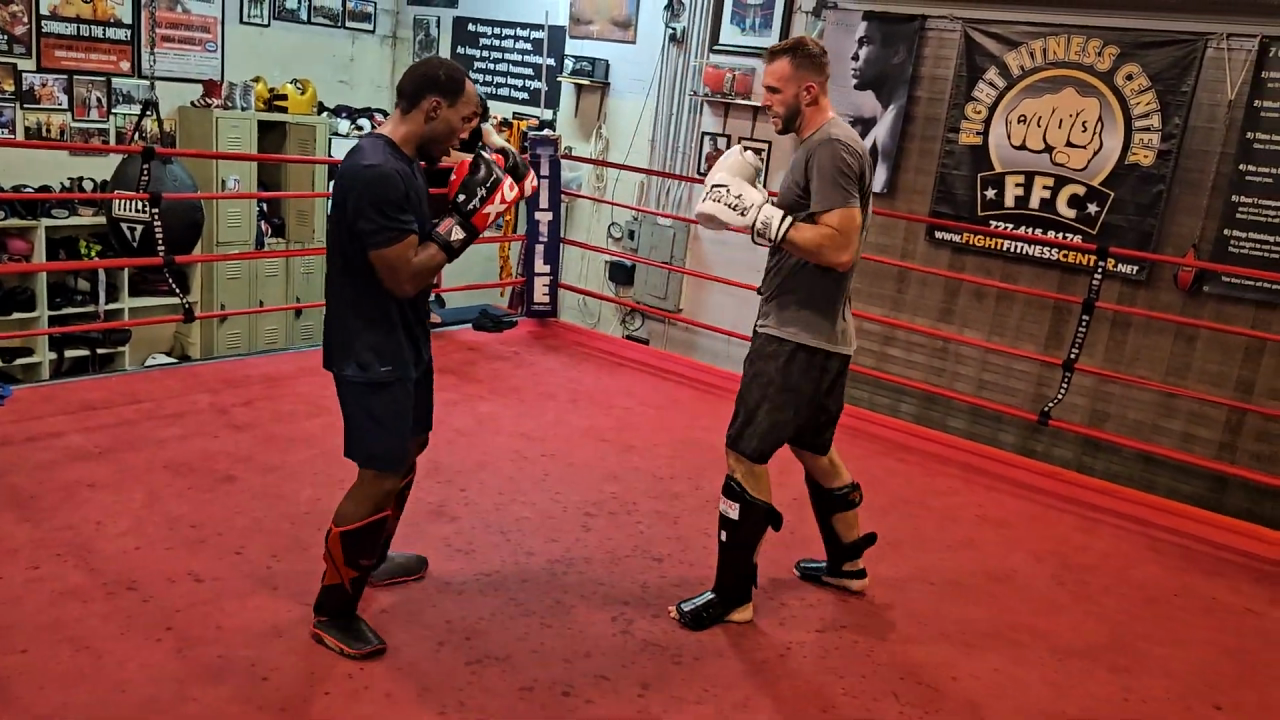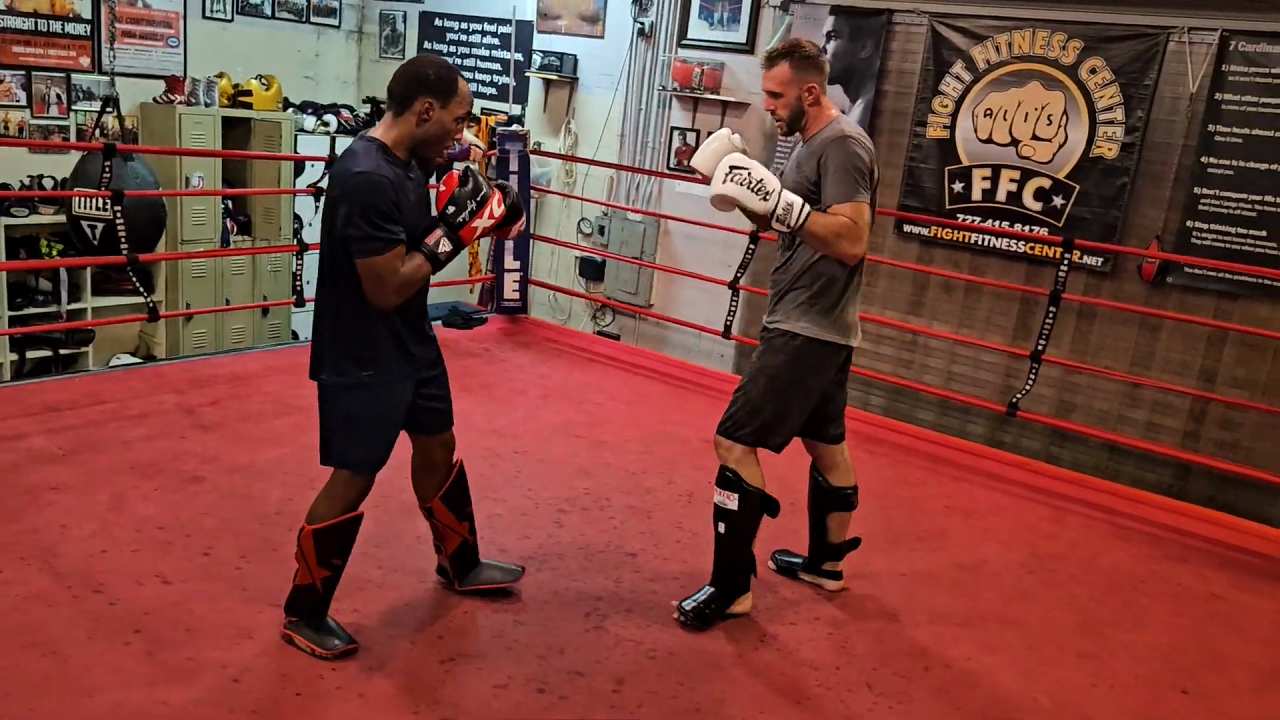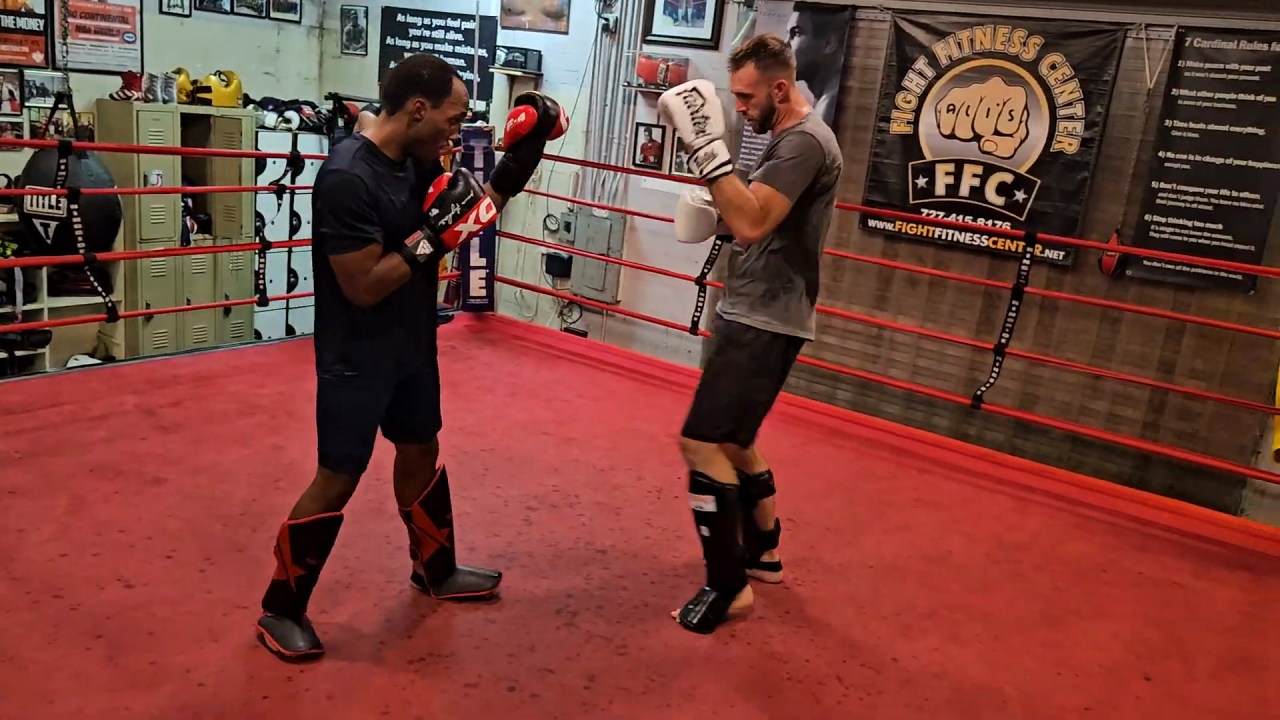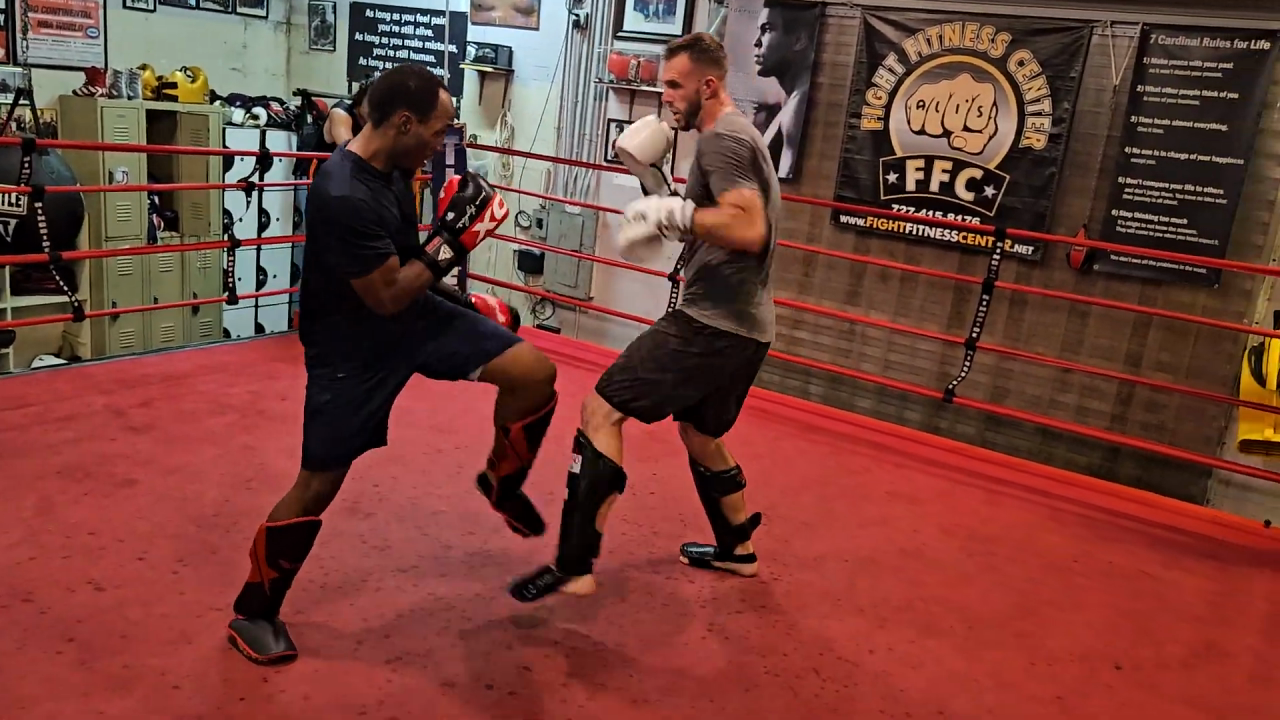
dt=0.3s
person 1, frame 1
left shoulder: (401, 160)
right shoulder: (375, 173)
left elbow: (417, 242)
right elbow: (405, 277)
left wrist: (471, 206)
right wrist: (465, 218)
left hip: (403, 339)
right hip: (373, 350)
left knee: (405, 454)
right knee: (384, 476)
left ankle: (371, 556)
right ankle: (333, 612)
person 1, frame 2
left shoulder: (404, 162)
right shoulder: (367, 179)
right elbow: (389, 287)
left wrist: (467, 221)
right wrist: (454, 232)
left hip: (409, 339)
right hip: (362, 355)
left knee: (440, 446)
right knee: (354, 480)
left ankle: (459, 564)
right ankle: (304, 613)
person 1, frame 3
left shoulder: (416, 160)
right shoulder: (347, 178)
left elbow: (479, 204)
right elbow: (364, 286)
left wrist: (524, 150)
right wrist: (435, 233)
left hip: (414, 341)
right hip: (358, 357)
left knee: (421, 454)
right knee: (337, 480)
left ankle: (436, 570)
right ankle: (280, 610)
person 1, frame 4
left shoulder: (392, 167)
right shoulder: (342, 196)
right elbow: (387, 296)
right wrist: (452, 239)
left hip: (419, 315)
right hip: (353, 350)
left knee: (535, 371)
right knee: (319, 483)
left ankle: (502, 484)
right ankle: (253, 612)
person 2, frame 1
left shoulder: (831, 148)
right shoulder: (820, 145)
left elbow: (842, 248)
left wrist: (758, 216)
right wrist: (753, 203)
left hip: (796, 335)
right hip: (821, 332)
left knee: (744, 456)
right knee: (815, 449)
left ankle: (732, 594)
right ankle: (846, 561)
person 2, frame 2
left shoulder: (841, 144)
right shoulder: (812, 143)
left elbow: (850, 241)
left wrist: (773, 198)
right wrist: (751, 193)
left hip: (807, 330)
right hip: (819, 327)
left knee: (735, 442)
right knee: (825, 444)
left ankle: (730, 586)
right ankle: (825, 559)
person 2, frame 3
left shoulder: (799, 142)
right shoulder: (791, 138)
left elbow: (755, 216)
left wrist: (706, 145)
right wrist: (718, 211)
left hip: (762, 322)
right hip: (747, 314)
left knee: (702, 443)
right knee: (733, 441)
left ankle: (728, 584)
right ankle: (762, 548)
person 2, frame 4
left shoulder: (726, 140)
right shoulder: (723, 143)
left elbow: (747, 231)
right elbow: (699, 222)
left wrist: (670, 213)
right wrist: (650, 180)
left hip: (715, 320)
right hip: (736, 322)
left knee: (603, 409)
right knee: (700, 434)
left ankle: (573, 563)
right ankle: (736, 545)
